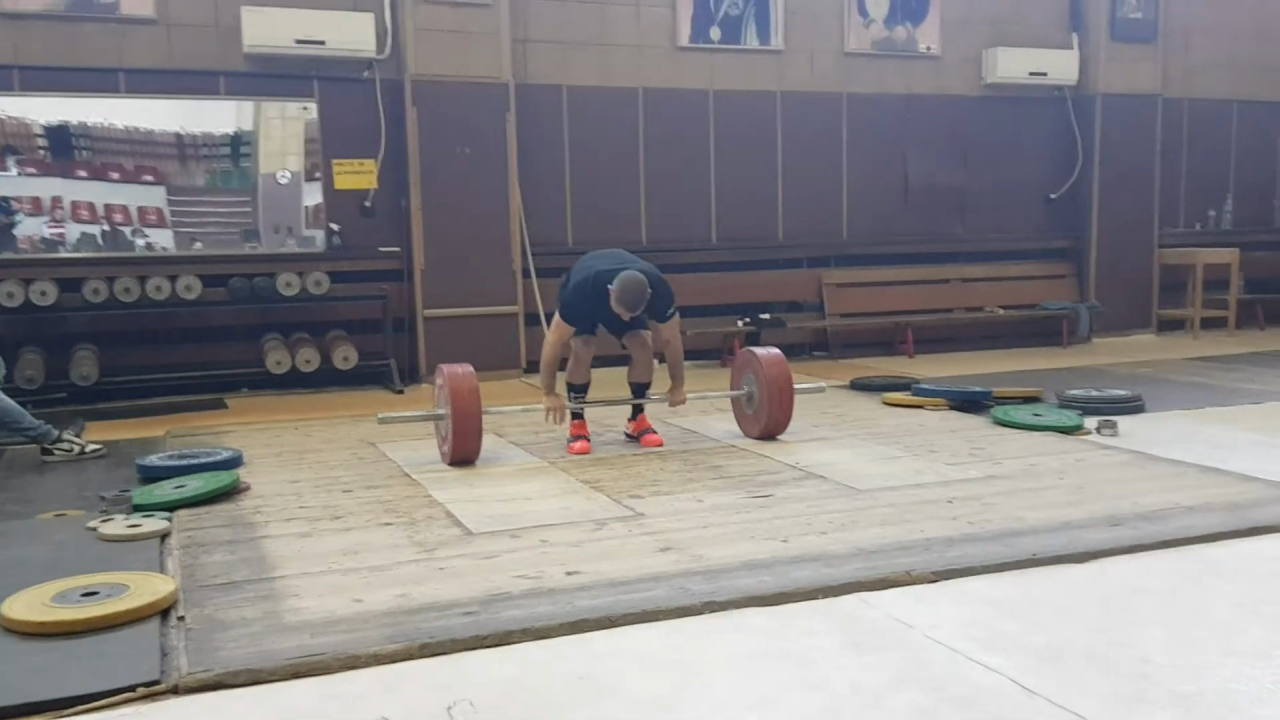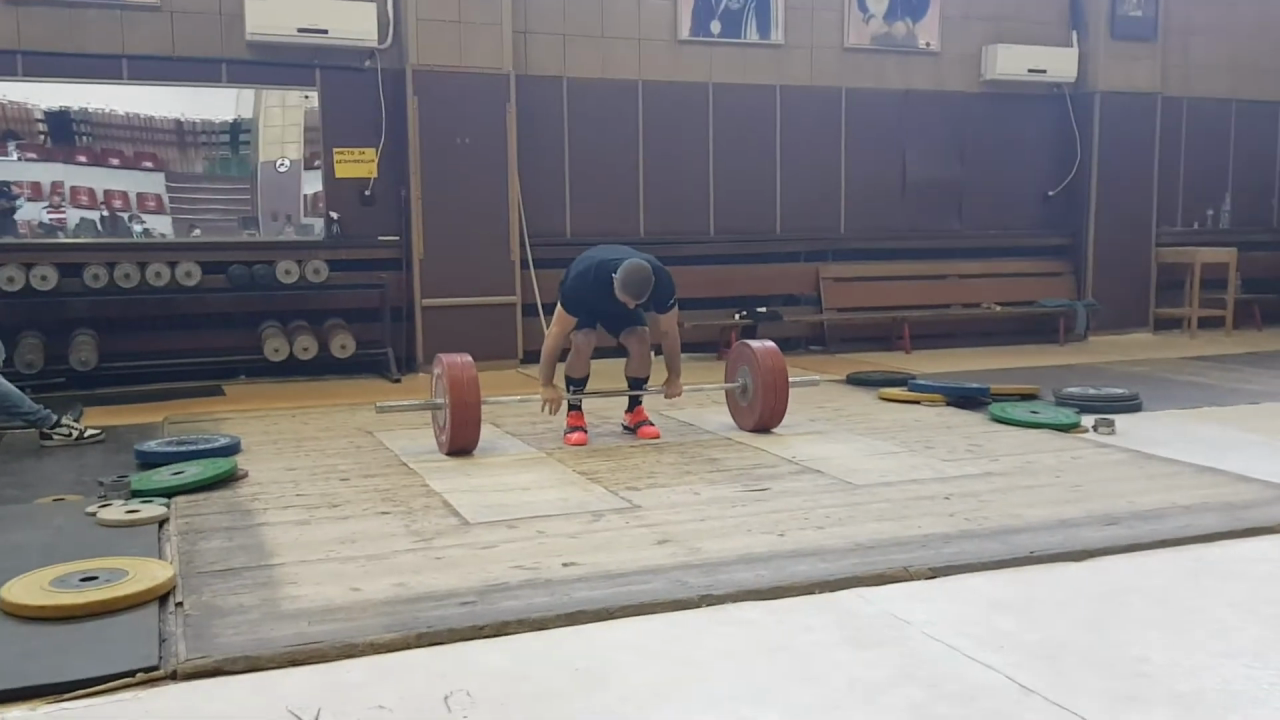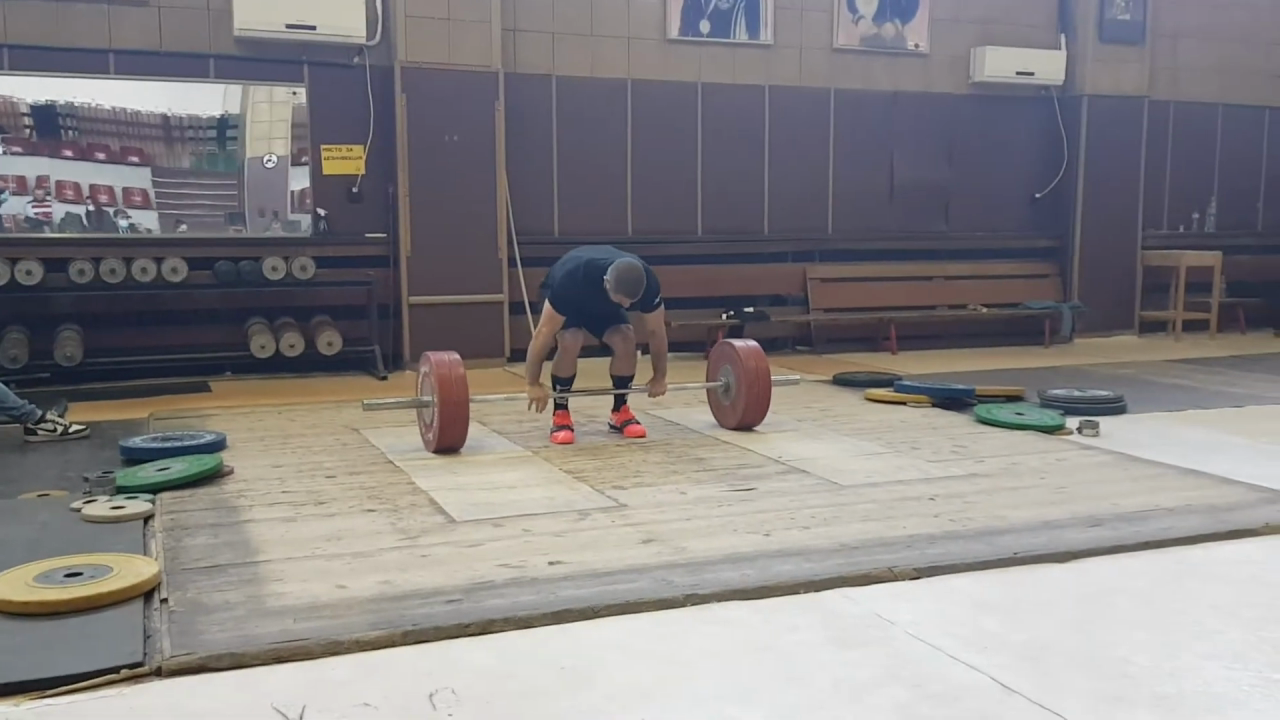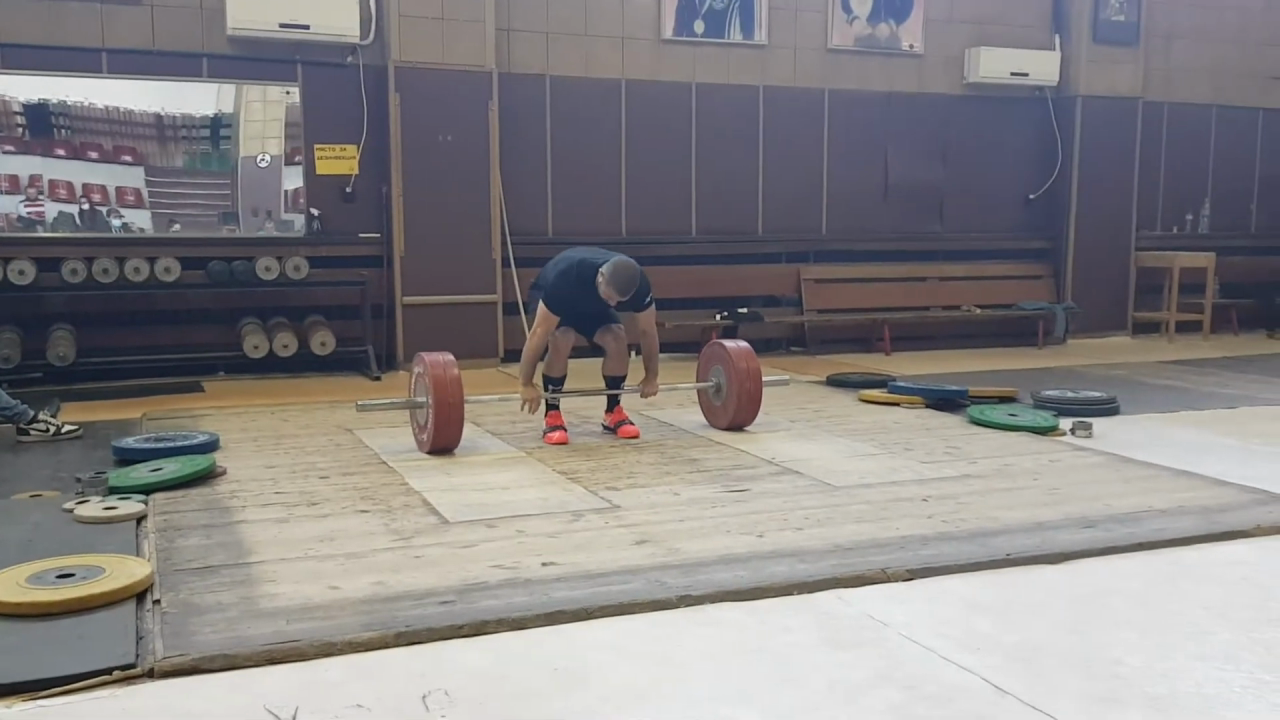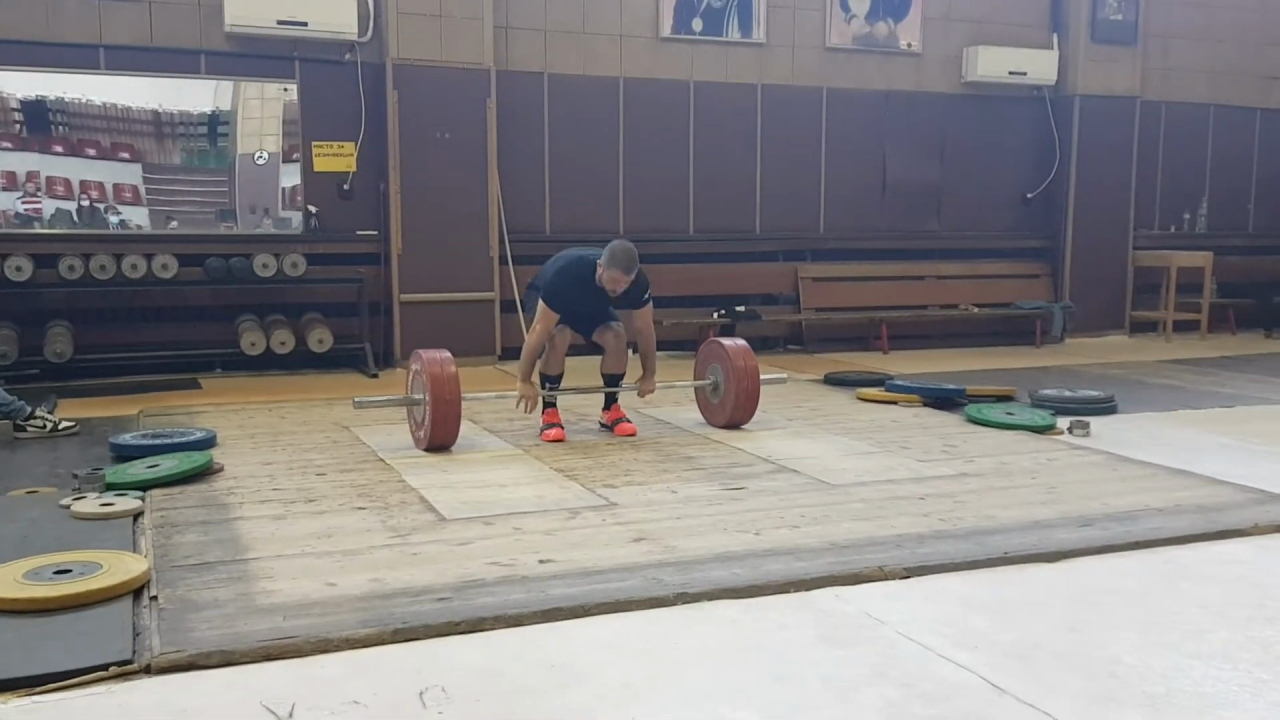
dt=0.3s
person 1, frame 1
left shoulder: (659, 290)
right shoulder: (581, 291)
left elbow: (671, 340)
right elbow: (554, 340)
left wrist: (677, 386)
right wrist: (549, 393)
left hip: (622, 299)
right hip: (584, 299)
left knee: (644, 347)
right knee: (581, 349)
left ankle: (637, 421)
right ankle: (577, 425)
person 1, frame 2
left shoulder: (661, 280)
right shoulder: (584, 279)
left elbow: (669, 332)
right elbow: (556, 332)
left wrist: (674, 378)
right wrist: (547, 385)
left hip: (617, 296)
right hip: (584, 297)
left knee: (641, 342)
right knee: (583, 342)
left ankle: (635, 413)
right ankle: (574, 417)
person 1, frame 3
left shoulder: (647, 283)
right shoulder: (572, 279)
left elbow: (656, 331)
right elbow: (544, 331)
left wrist: (659, 377)
right wrist: (533, 383)
left hip: (603, 305)
right hip: (565, 299)
left knee: (626, 340)
right knee: (571, 341)
left ankle: (620, 412)
right ankle: (560, 416)
person 1, frame 4
left shoulder: (638, 284)
right shoulder: (566, 278)
left elbow: (647, 331)
right elbow: (539, 332)
left wrist: (651, 377)
right wrist: (526, 384)
left hip: (593, 306)
right hip: (547, 296)
left knee: (617, 339)
right knee: (561, 340)
left ankle: (614, 412)
right ankle: (552, 416)
person 1, frame 5
left shoulder: (638, 282)
right shoulder: (566, 274)
left elbow: (644, 329)
right elbow: (539, 330)
left wrist: (648, 375)
right wrist: (524, 381)
left hip: (591, 305)
right hip: (544, 298)
left knee: (617, 337)
right knee: (559, 338)
left ankle: (611, 411)
right ankle: (549, 415)
